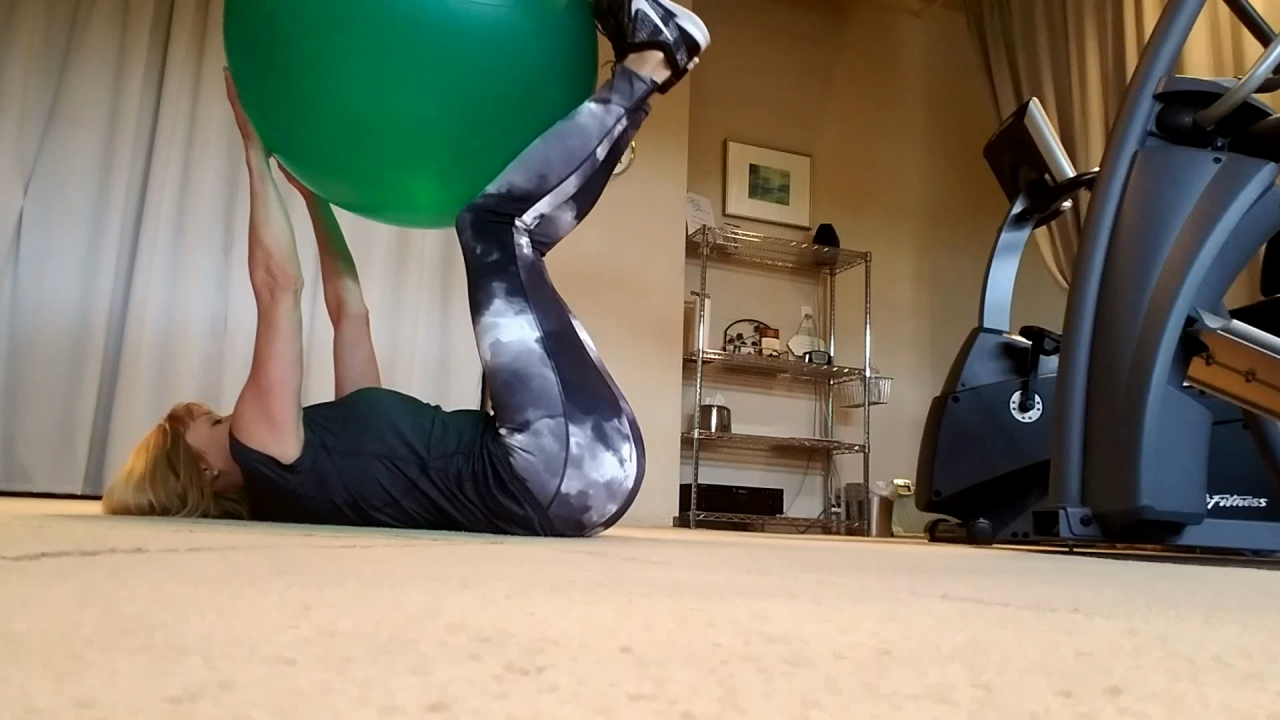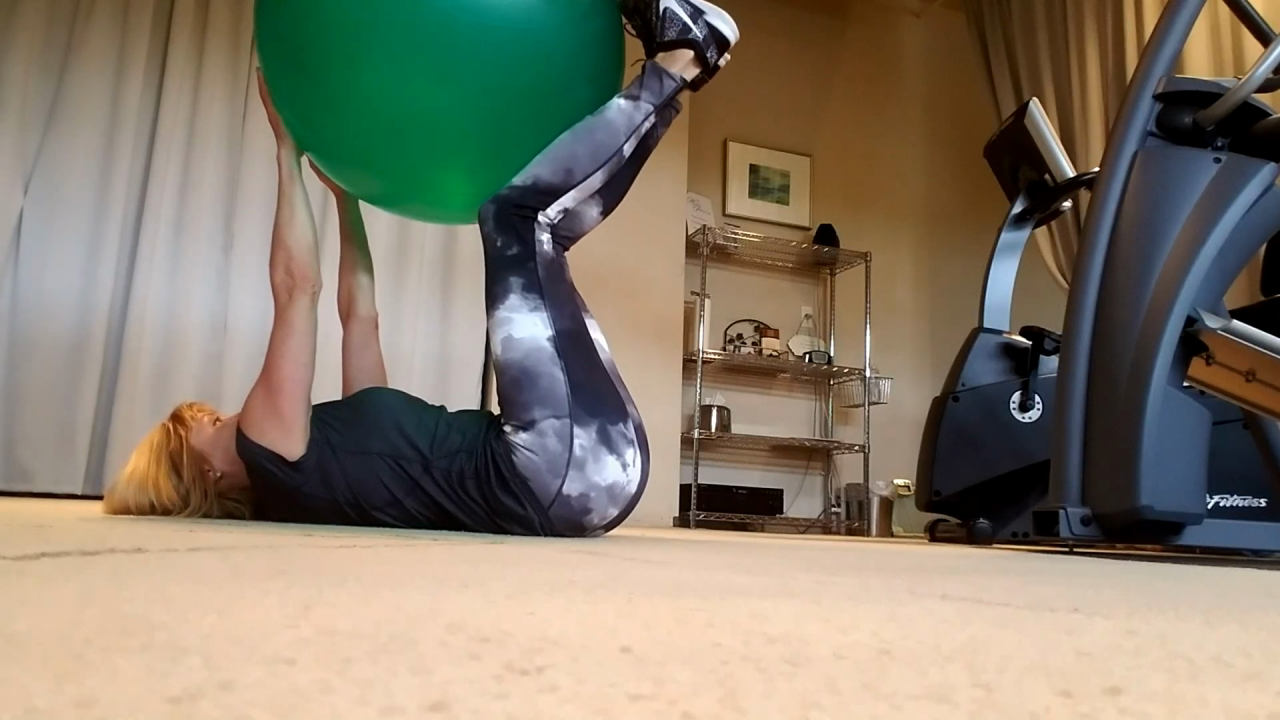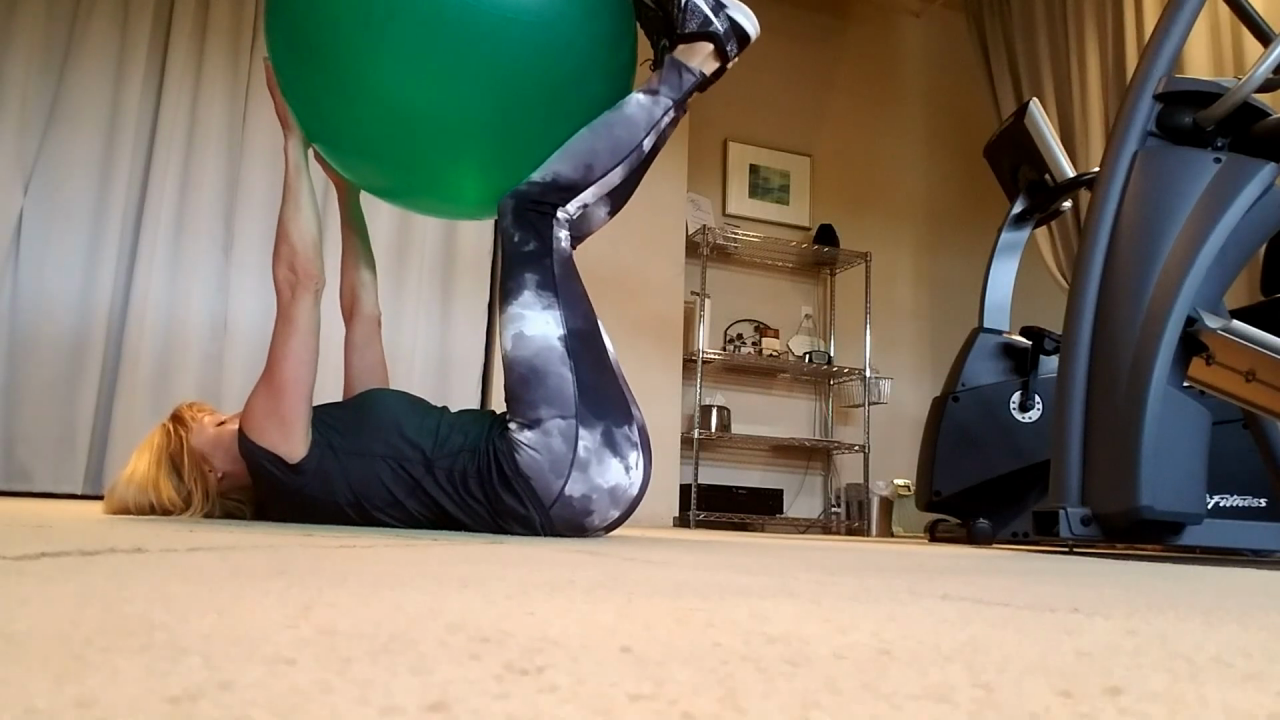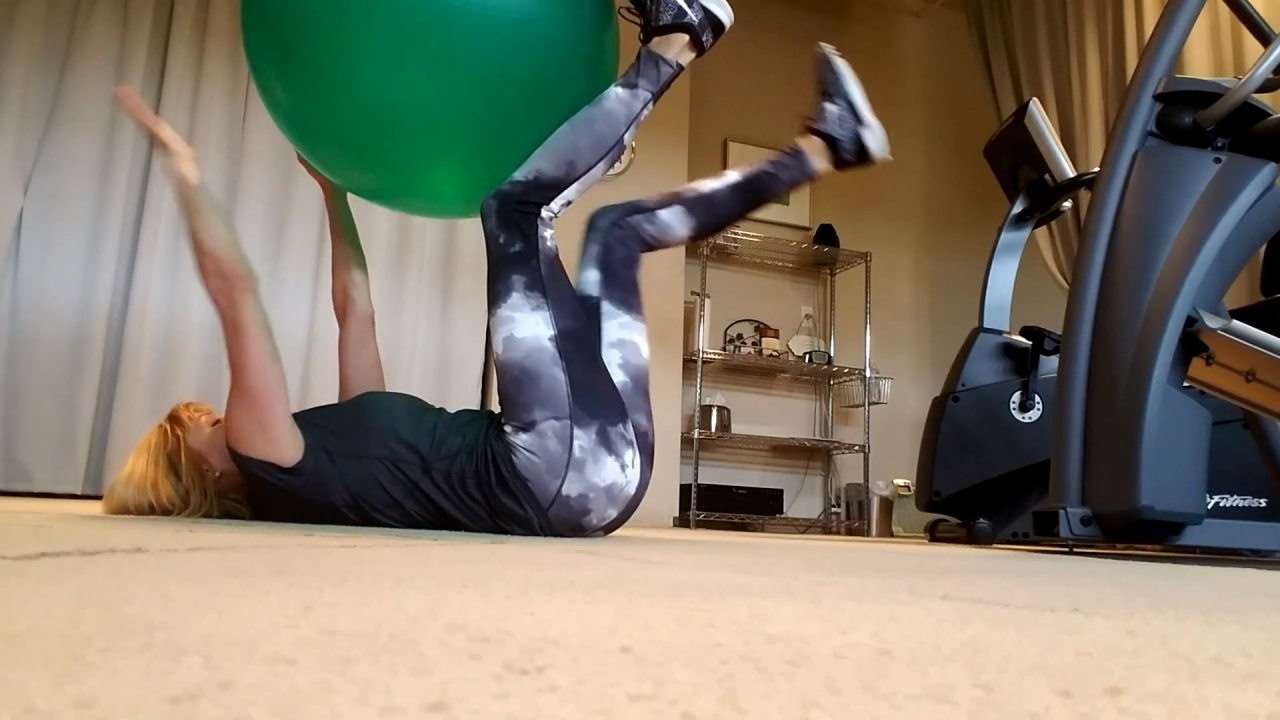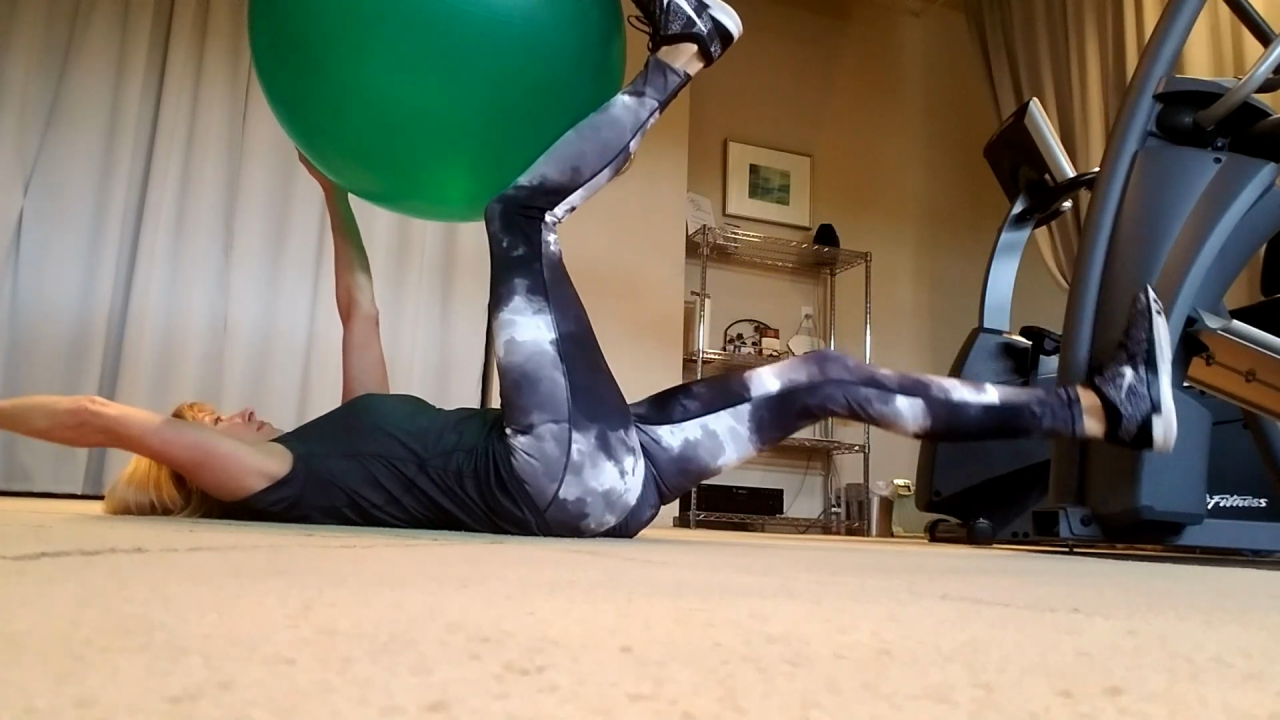
dt=1s
person 1, frame 1
left shoulder: (318, 441)
right shoulder: (265, 458)
left elbow: (349, 308)
right elbow: (278, 287)
left wrist: (314, 190)
right wrist: (256, 151)
left hip: (580, 466)
right hip: (564, 474)
left knee: (505, 235)
right knee: (492, 220)
left ankle: (645, 66)
right ankle: (646, 65)
person 1, frame 2
left shoulder: (324, 442)
right shoulder: (270, 455)
left elbow: (358, 308)
right elbow: (297, 286)
left wrist: (345, 189)
right wrist: (287, 149)
left hip: (588, 466)
right hip: (567, 474)
left knee: (534, 229)
right knee: (514, 212)
left ankle: (671, 74)
right ankle: (675, 65)
person 1, frame 3
left shoulder: (329, 440)
right shoulder: (271, 453)
left elbow: (360, 308)
right elbow: (300, 283)
left wrist: (346, 185)
right wrist: (295, 141)
left hip: (591, 467)
right hip: (568, 475)
left knee: (546, 231)
right knee: (531, 207)
left ankle: (677, 79)
right ankle: (694, 57)
person 1, frame 4
left shoulder: (334, 431)
right shoulder: (271, 465)
left elbow: (356, 306)
right elbow: (235, 288)
left wrist: (334, 191)
right wrist: (183, 170)
left hip: (594, 462)
right hip: (567, 474)
left knee: (618, 229)
right knee: (515, 209)
left ankle: (825, 148)
person 1, frame 5
left shoulder: (335, 435)
right shoulder: (267, 480)
left elbow: (360, 308)
right elbow: (113, 419)
left wrist: (336, 193)
left hip: (598, 474)
right hip: (565, 475)
left knee: (821, 376)
right knee: (520, 212)
left ankle: (1102, 409)
